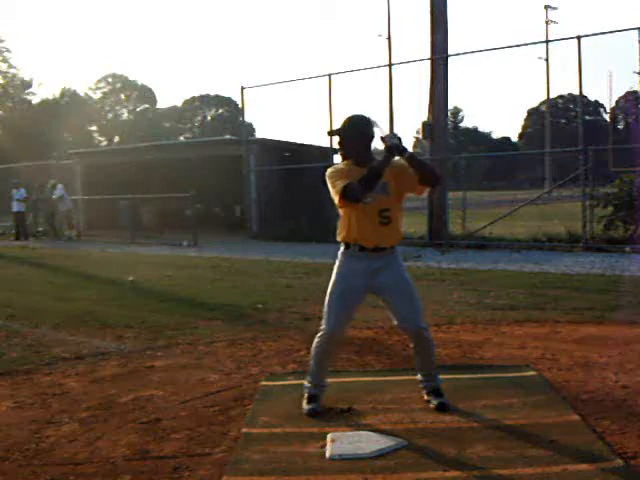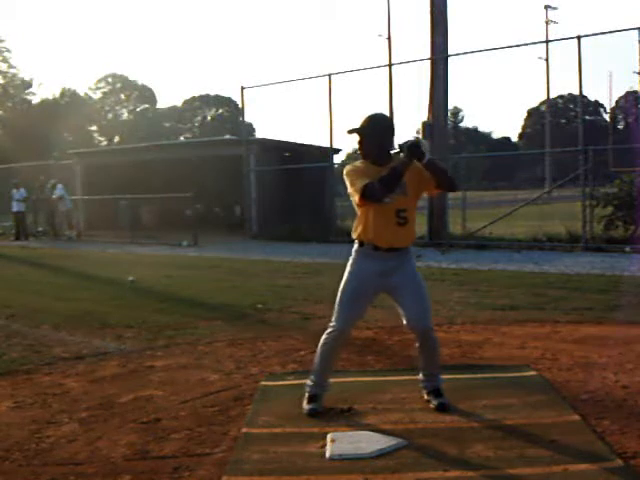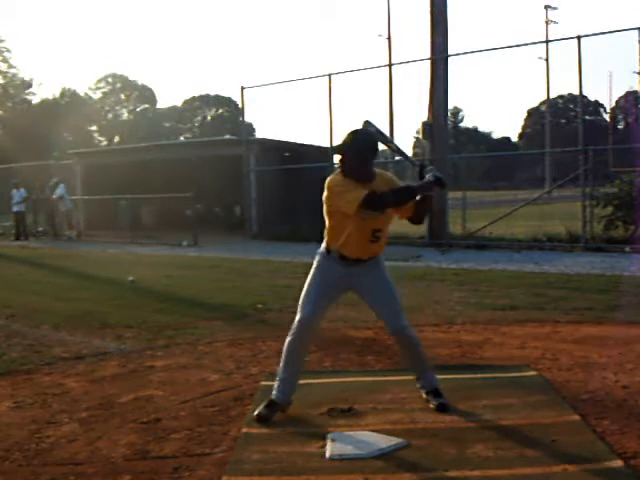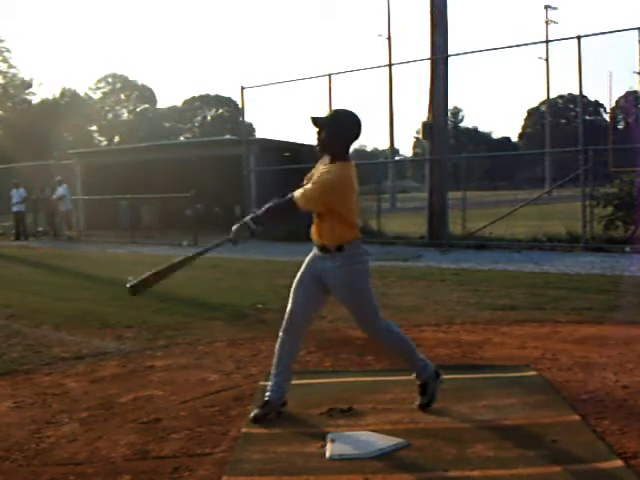
dt=1s
person 1, frame 1
left shoulder: (396, 170)
right shoulder: (336, 173)
left elbow: (433, 179)
right elbow: (356, 194)
left wrist: (403, 152)
right wrist: (386, 158)
left hip: (388, 260)
right hip: (352, 261)
left knee: (417, 328)
right knee: (330, 330)
left ankle: (430, 386)
right ankle: (313, 390)
person 1, frame 2
left shoulder: (414, 170)
right shoulder: (354, 171)
left elbow: (450, 186)
right elbow: (376, 194)
left wrist: (423, 159)
right wrist: (406, 160)
left hip: (401, 259)
right hip: (366, 259)
left knee: (423, 327)
right knee: (339, 328)
left ankle: (431, 386)
right ankle: (315, 389)
person 1, frame 3
left shoulder: (387, 181)
right shoulder: (335, 184)
left elbow: (416, 217)
right elbow: (379, 202)
left wrist: (425, 190)
right wrist: (422, 187)
left hip: (369, 266)
right hip: (332, 263)
left knee: (400, 328)
right knee: (302, 325)
left ankle: (428, 385)
right ankle: (280, 395)
person 1, frame 4
left shoulder: (334, 178)
right shoulder: (329, 163)
left elbow: (290, 206)
right elbow: (296, 197)
left wrist: (252, 222)
right wrist: (258, 217)
left hip: (345, 261)
right hip: (320, 255)
left knee: (375, 326)
right knee: (292, 324)
left ankle: (426, 373)
right ankle: (275, 397)
